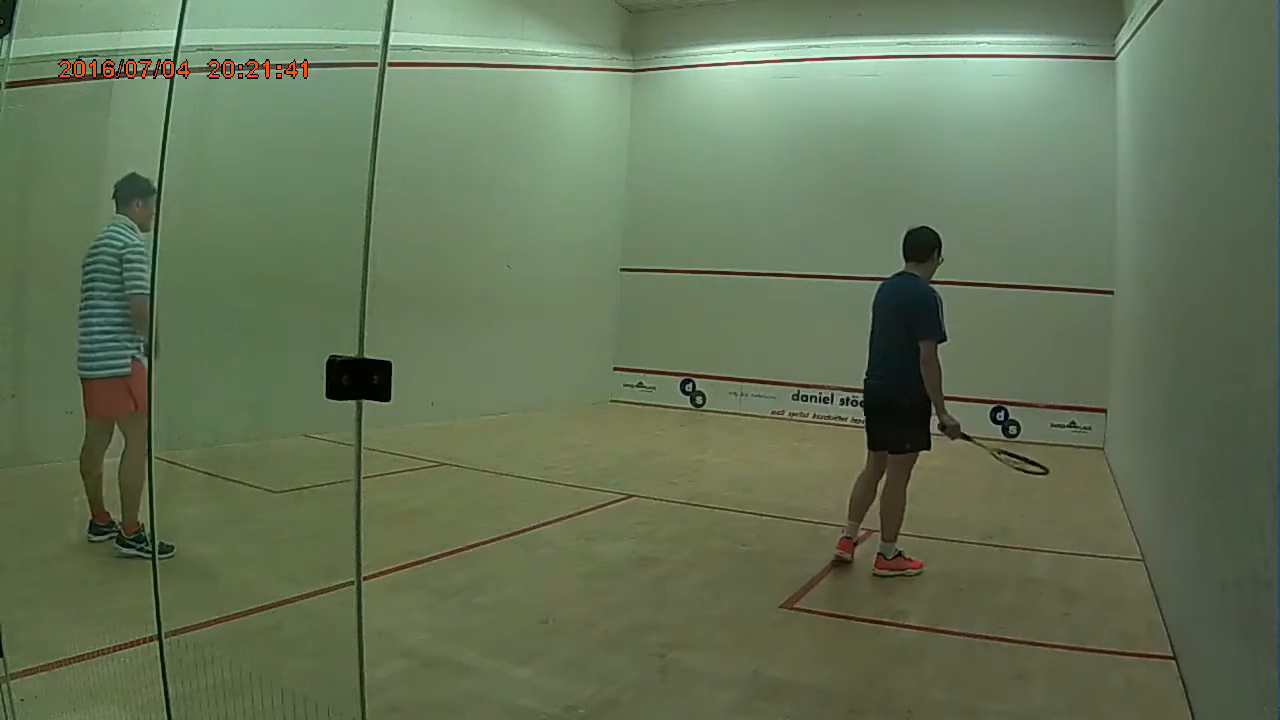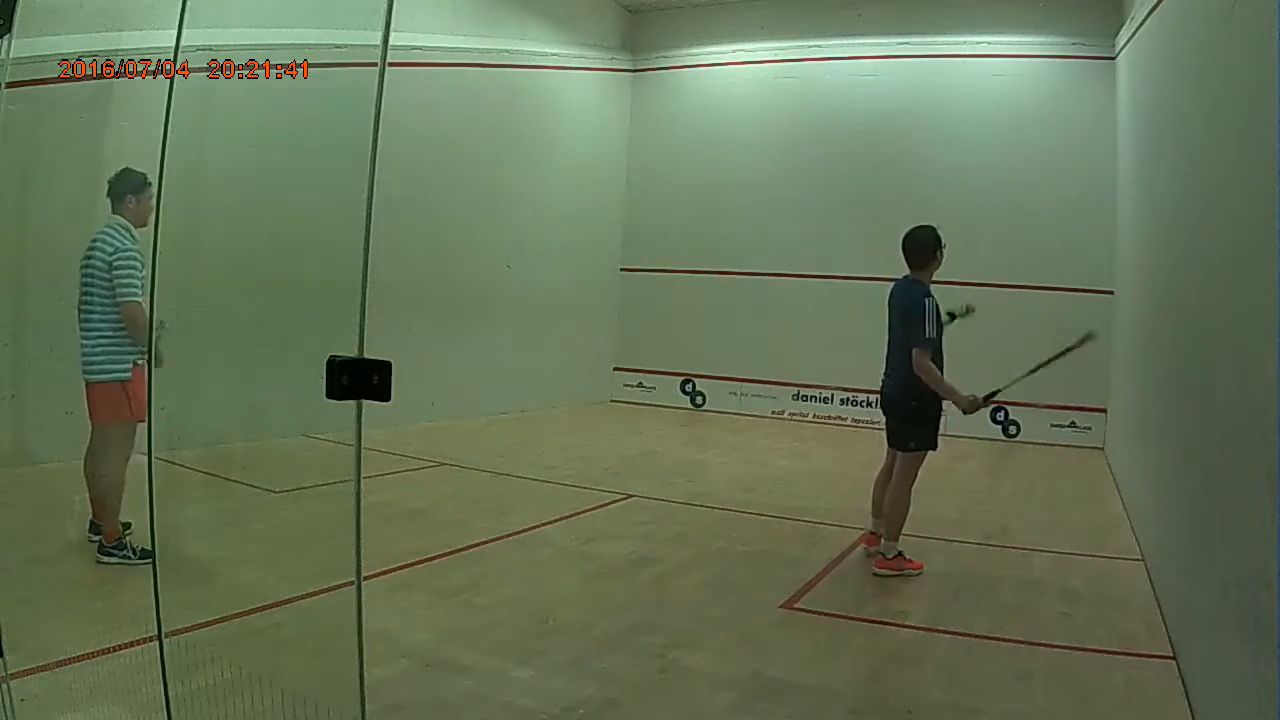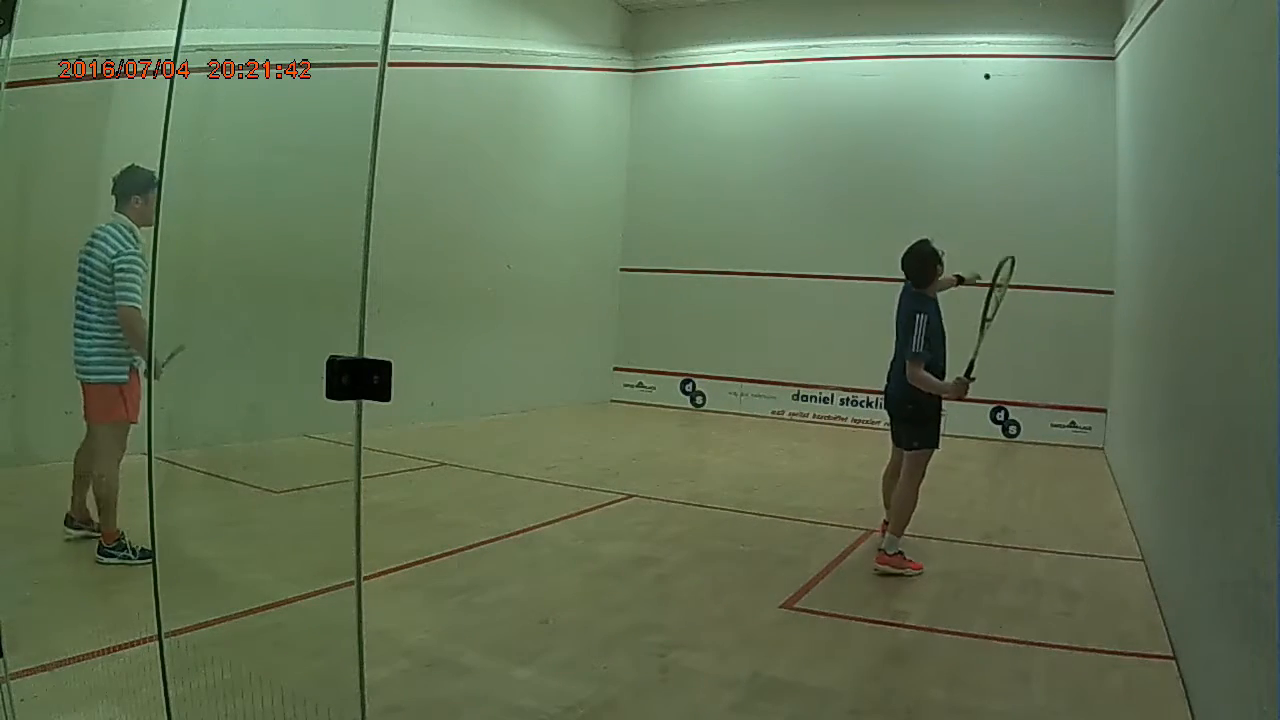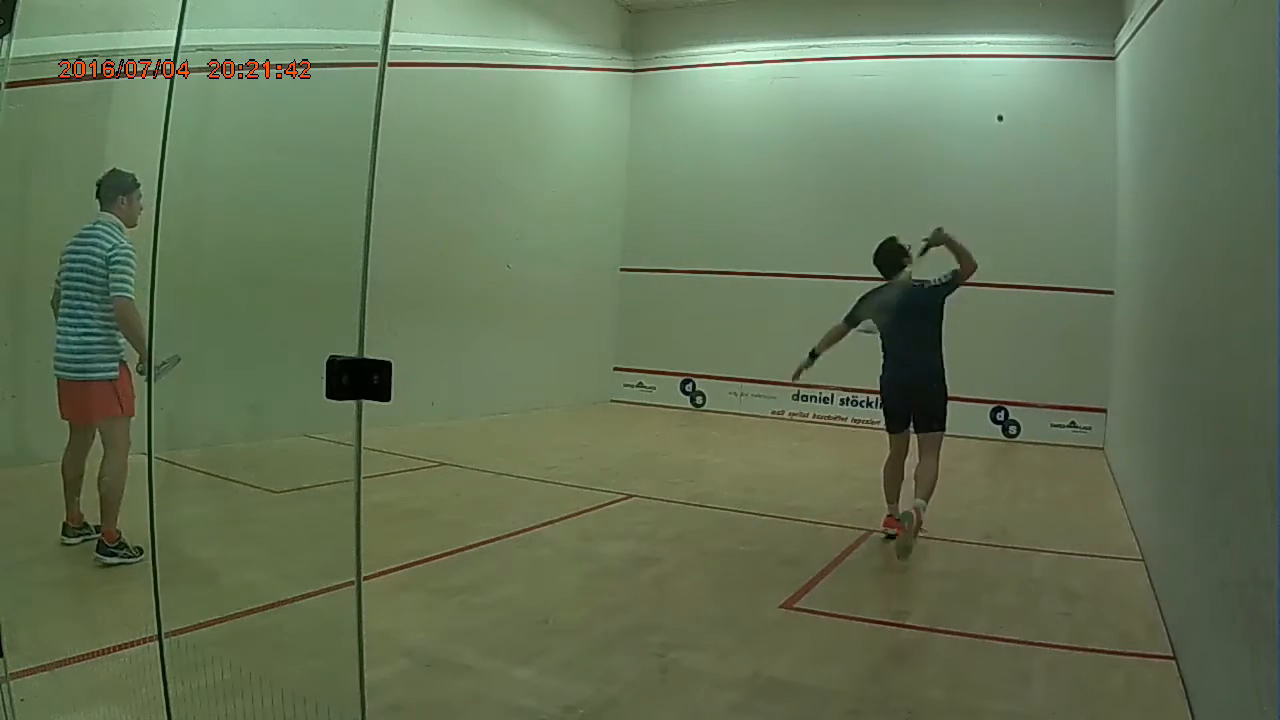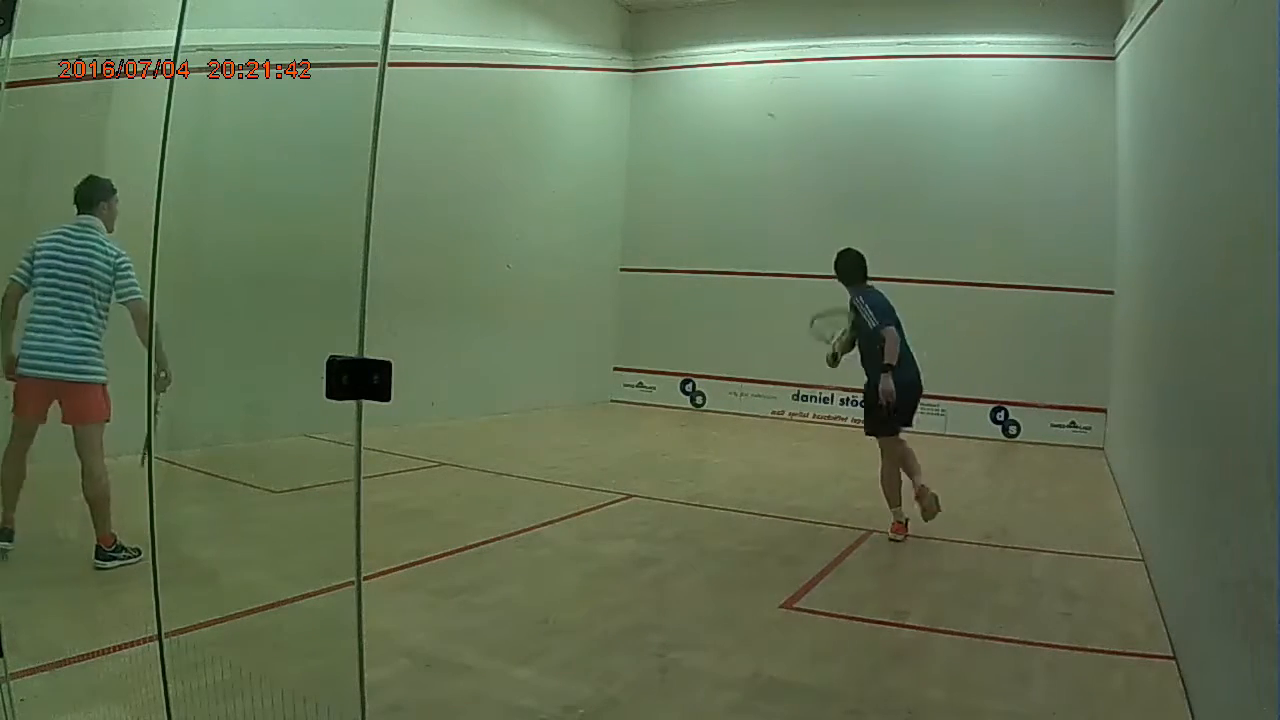
dt=0.4s
person 1, frame 1
left shoulder: (97, 245)
right shoulder: (132, 244)
right elbow: (139, 304)
left hip: (91, 358)
right hip: (120, 359)
left knee: (95, 441)
right knee: (138, 442)
left ankle: (100, 521)
right ankle: (131, 531)
person 1, frame 2
left shoulder: (99, 240)
right shoulder: (124, 248)
right elbow: (131, 311)
right wrist: (152, 348)
left hip: (96, 359)
right hip: (118, 363)
left knee: (100, 443)
right knee: (117, 451)
left ankle: (100, 520)
right ankle: (112, 541)
person 1, frame 3
left shoulder: (97, 237)
right shoulder: (127, 251)
right elbow: (129, 316)
right wrist: (152, 357)
left hip: (90, 358)
right hip: (113, 364)
left knee: (94, 440)
right knee: (110, 452)
left ankle: (77, 515)
right ankle: (110, 541)
person 1, frame 4
left shoulder: (74, 243)
right shoulder: (119, 247)
left elbow: (56, 302)
right elbow: (124, 310)
right wrist: (145, 353)
left hip: (67, 361)
right hip: (102, 364)
left knee: (78, 441)
right knee: (116, 449)
left ankle: (74, 522)
right ankle: (110, 541)
person 1, frame 5
left shoulder: (42, 243)
right shoulder: (113, 255)
right elbow: (142, 315)
right wrist: (161, 364)
left hip: (33, 362)
right hip: (82, 367)
right knee: (92, 457)
right ankle: (107, 545)
person 2, frame 1
left shoulder: (885, 289)
right shoulder: (926, 297)
right elbow: (928, 359)
right wrist: (942, 412)
left hip: (875, 391)
right hip: (906, 397)
left knee: (873, 468)
right knee: (897, 477)
left ankle: (848, 538)
right ankle: (888, 555)
person 2, frame 2
left shoulder: (902, 288)
right shoulder: (924, 301)
right elbow: (921, 364)
left wrist: (946, 318)
right wrist: (955, 397)
left hip: (893, 392)
right hip: (915, 398)
left knee: (891, 466)
right knee: (904, 476)
left ankle: (874, 533)
right ankle: (888, 554)
person 2, frame 3
left shoulder: (913, 289)
right shoulder: (920, 314)
left elbow: (936, 283)
right elbow: (915, 374)
left wrist: (960, 278)
right wrist: (948, 389)
left hip: (900, 395)
right hip: (917, 400)
left knee: (898, 462)
right knee: (912, 473)
left ankle: (890, 522)
right ankle: (890, 551)
person 2, frame 4
left shoulder: (875, 297)
right shoulder: (926, 291)
left elbow: (841, 328)
right elbow: (968, 269)
left wrist: (813, 355)
right wrist: (949, 242)
left hip: (892, 386)
right hip: (929, 385)
left knee: (896, 453)
right knee: (929, 454)
left ankle: (892, 517)
right ankle: (914, 511)
person 2, frame 5
left shoulder: (860, 300)
right shoulder: (867, 297)
left elbow: (890, 335)
right elbow: (852, 335)
left wrist: (886, 373)
right wrist: (837, 351)
left hip: (889, 385)
right hip: (907, 383)
left knee: (889, 452)
right knee: (894, 444)
left ankle: (899, 523)
right ankle: (921, 488)
